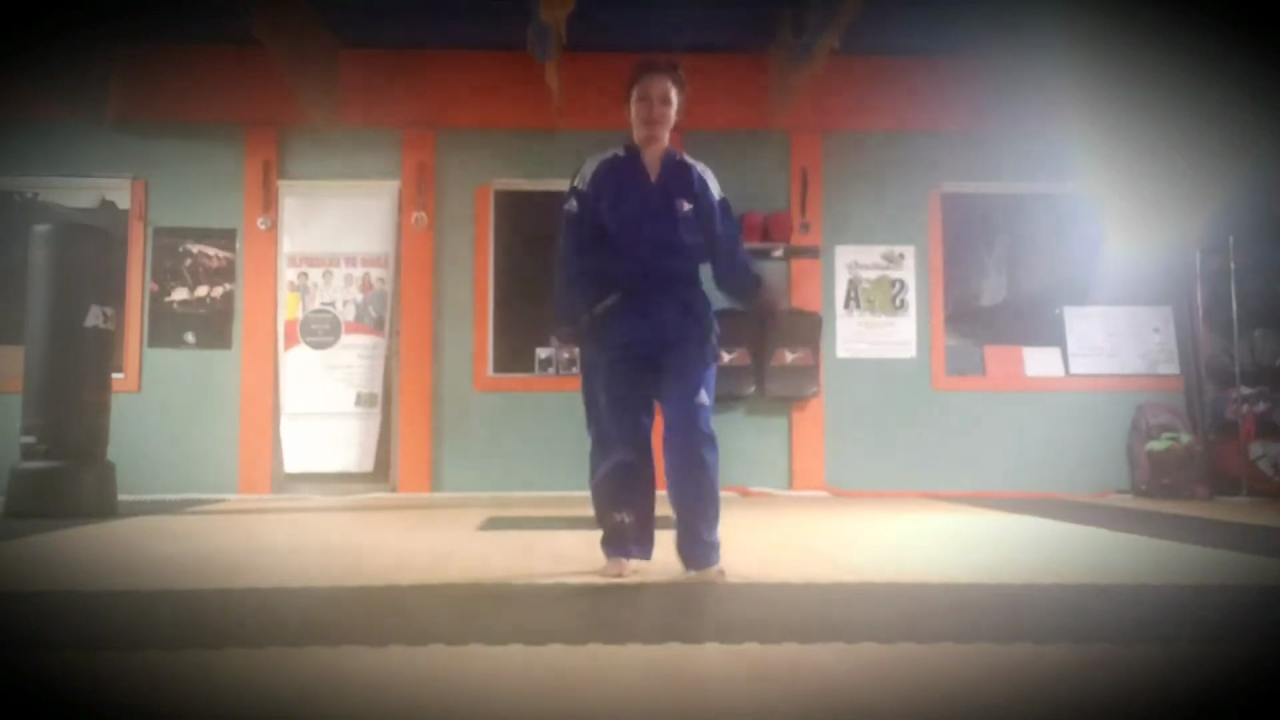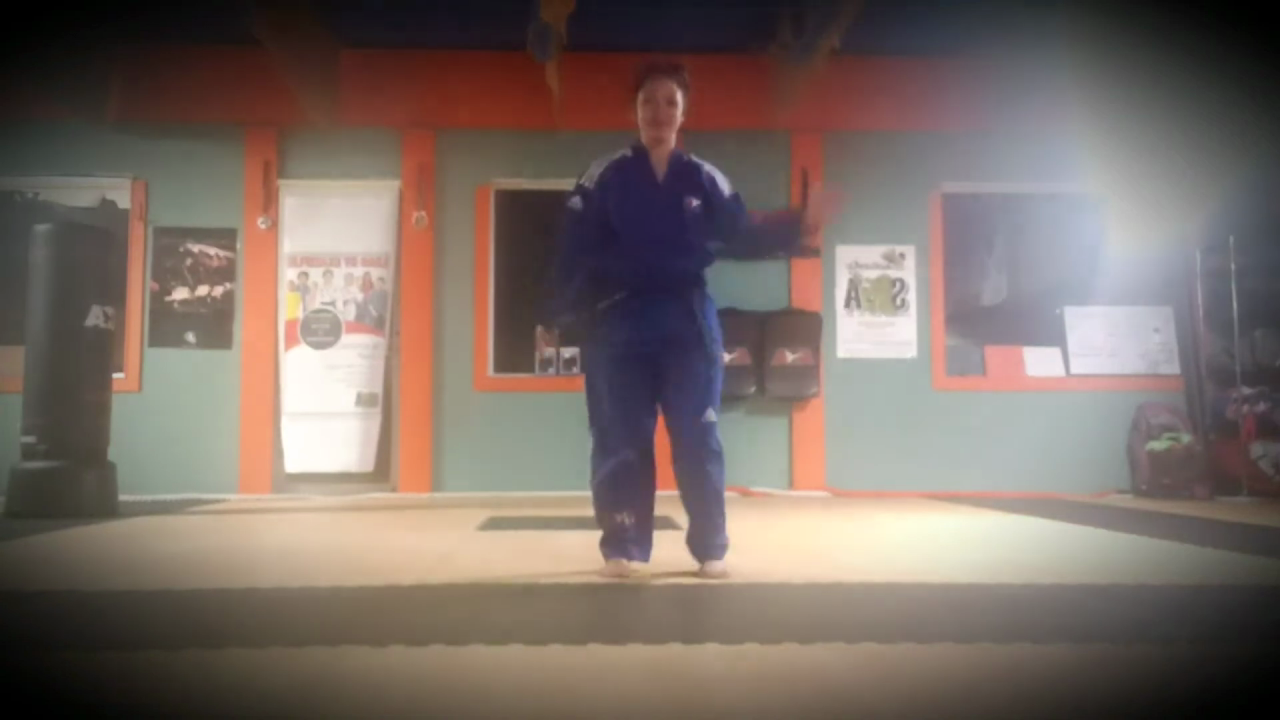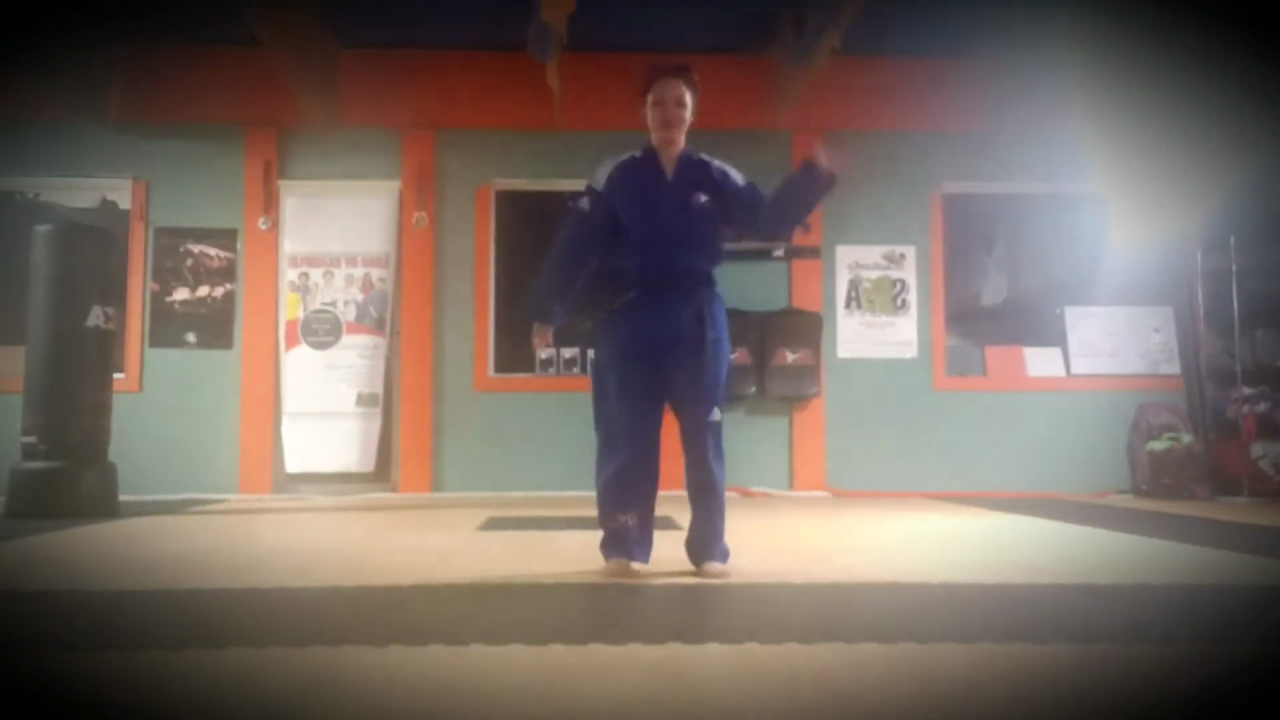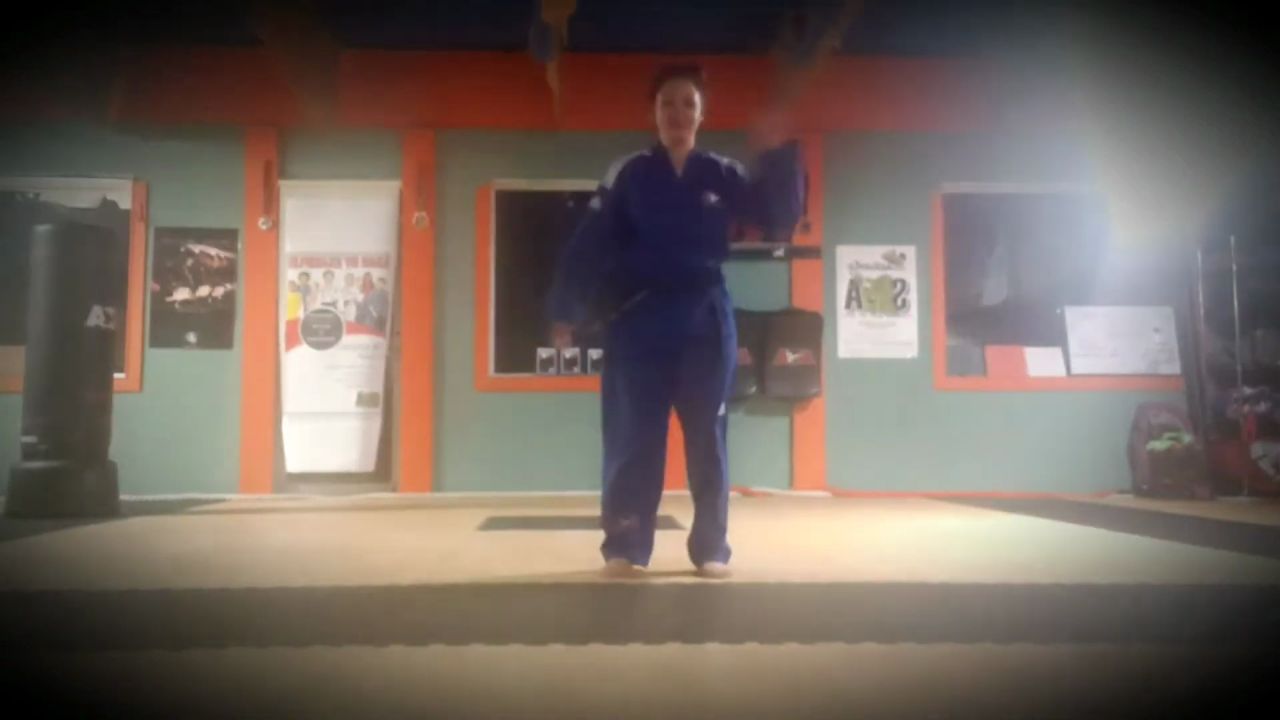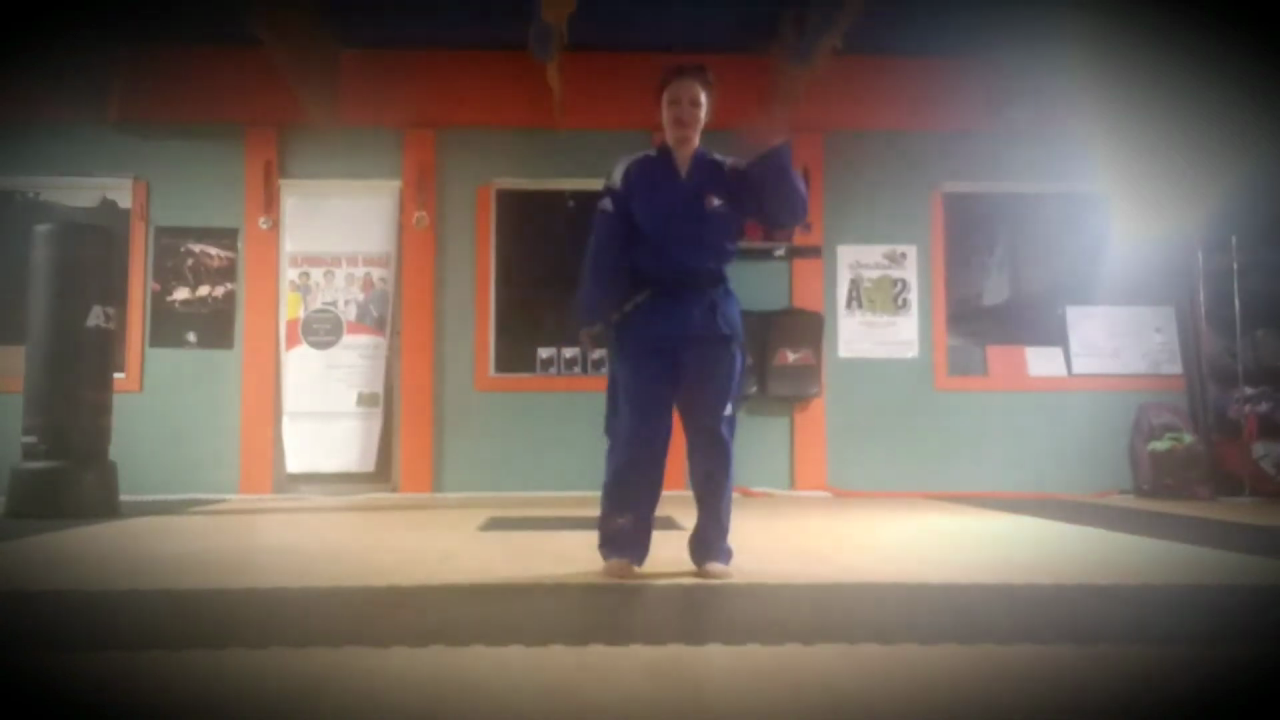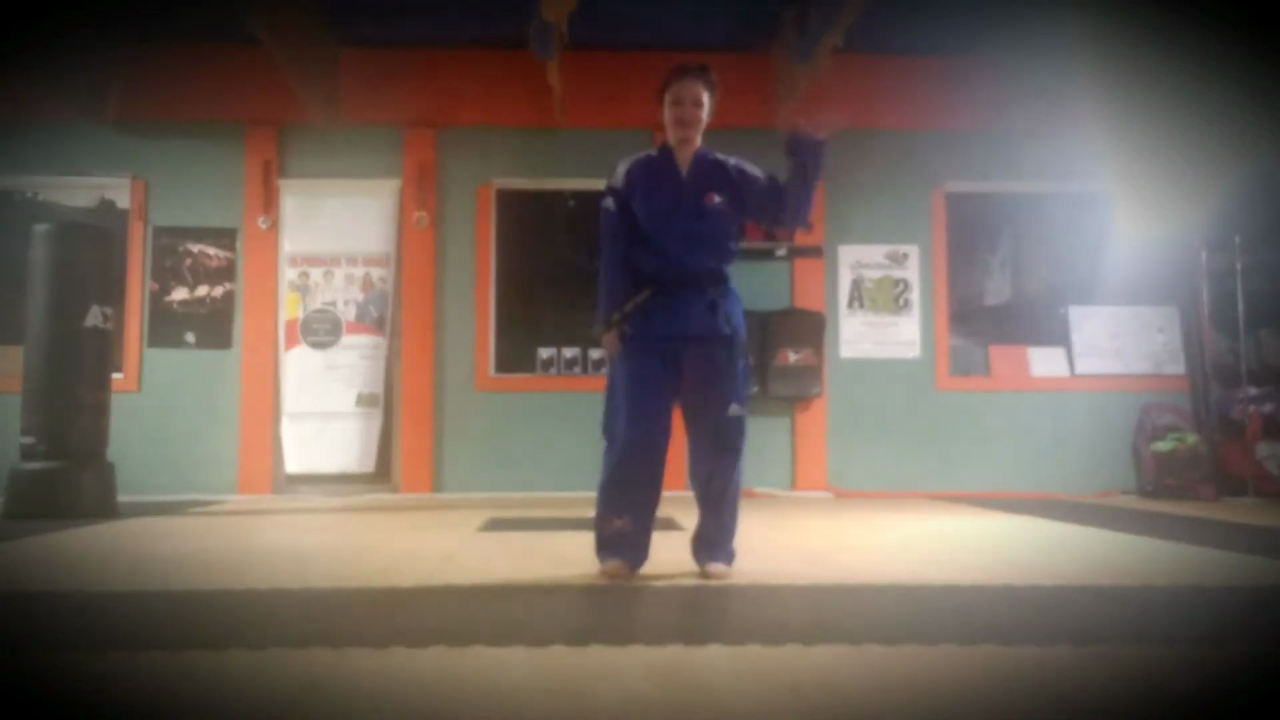
dt=0.1s
person 1, frame 1
left shoulder: (698, 180)
right shoulder: (598, 176)
left elbow: (725, 253)
right elbow: (574, 255)
left wrist: (754, 292)
right wrist: (568, 324)
left hip: (683, 322)
right hip: (615, 324)
left knee: (691, 433)
right knee: (618, 440)
left ankle: (701, 550)
right ankle: (622, 546)
person 1, frame 2
left shoulder: (704, 179)
right shoulder: (604, 177)
left elbow: (743, 237)
right elbow: (573, 248)
left wrist: (796, 226)
right wrist: (553, 315)
left hip: (687, 321)
right hip: (620, 321)
left knee: (695, 436)
right knee: (621, 439)
left ankle: (709, 546)
right ankle: (623, 546)
person 1, frame 3
left shoulder: (717, 178)
right shoulder: (616, 177)
left elbow: (769, 220)
right elbow: (576, 246)
left wrist: (812, 178)
right wrist: (547, 311)
left hip: (698, 318)
right hip: (631, 320)
left knee: (703, 436)
right knee: (627, 438)
left ankle: (709, 549)
right ankle: (623, 547)
person 1, frame 4
left shoulder: (725, 174)
right shoulder: (626, 176)
left elbow: (782, 216)
right elbow: (589, 248)
left wrist: (779, 156)
right wrist: (566, 312)
left hip: (706, 317)
right hip: (641, 318)
left knee: (707, 437)
right knee: (635, 437)
left ankle: (710, 547)
right ankle: (625, 548)
person 1, frame 5
left shoulder: (730, 176)
right shoulder: (631, 175)
left elbow: (788, 215)
right elbow: (606, 248)
left wrist: (776, 157)
right wrist: (592, 316)
left hip: (710, 318)
right hip: (644, 318)
left knee: (711, 438)
right knee: (636, 435)
left ankle: (711, 548)
right ankle: (621, 547)
person 1, frame 6
left shoulder: (731, 176)
right shoulder: (632, 175)
left elbow: (789, 212)
right elbow: (613, 252)
left wrist: (806, 151)
right wrist: (610, 318)
left hip: (712, 318)
right hip: (647, 317)
left knee: (718, 437)
right knee: (634, 435)
left ankle: (714, 548)
right ankle: (620, 548)
